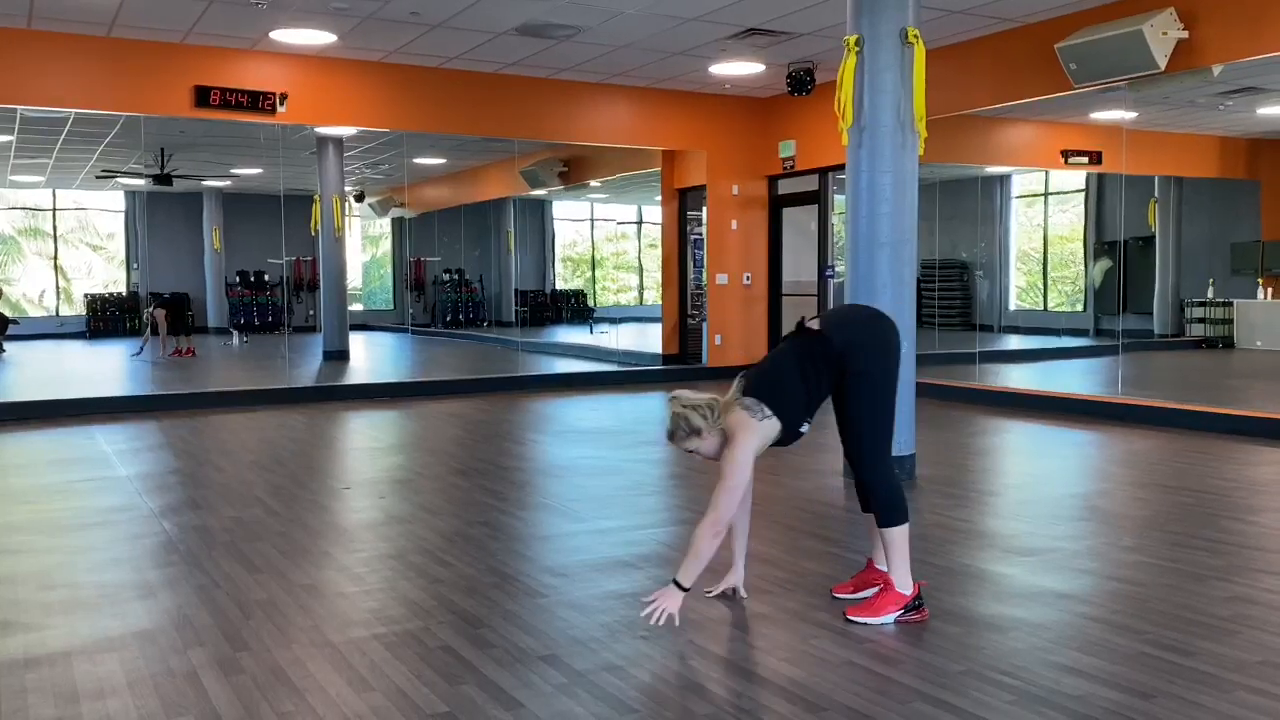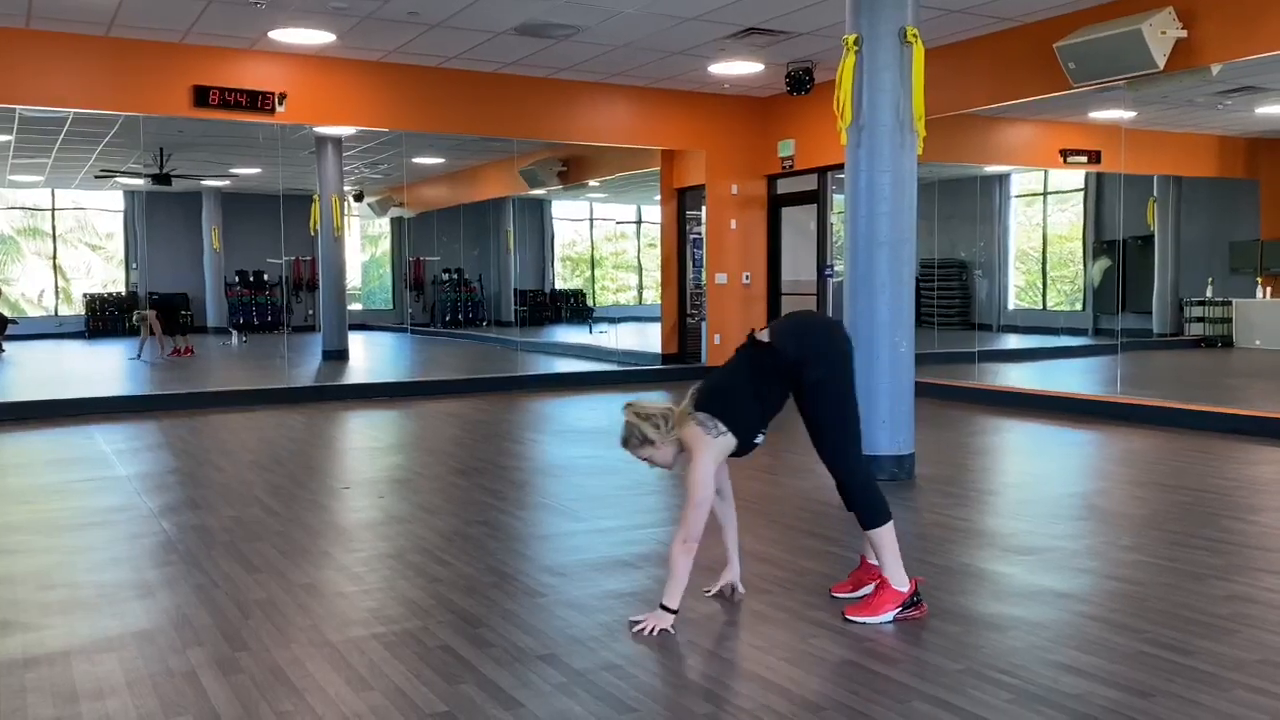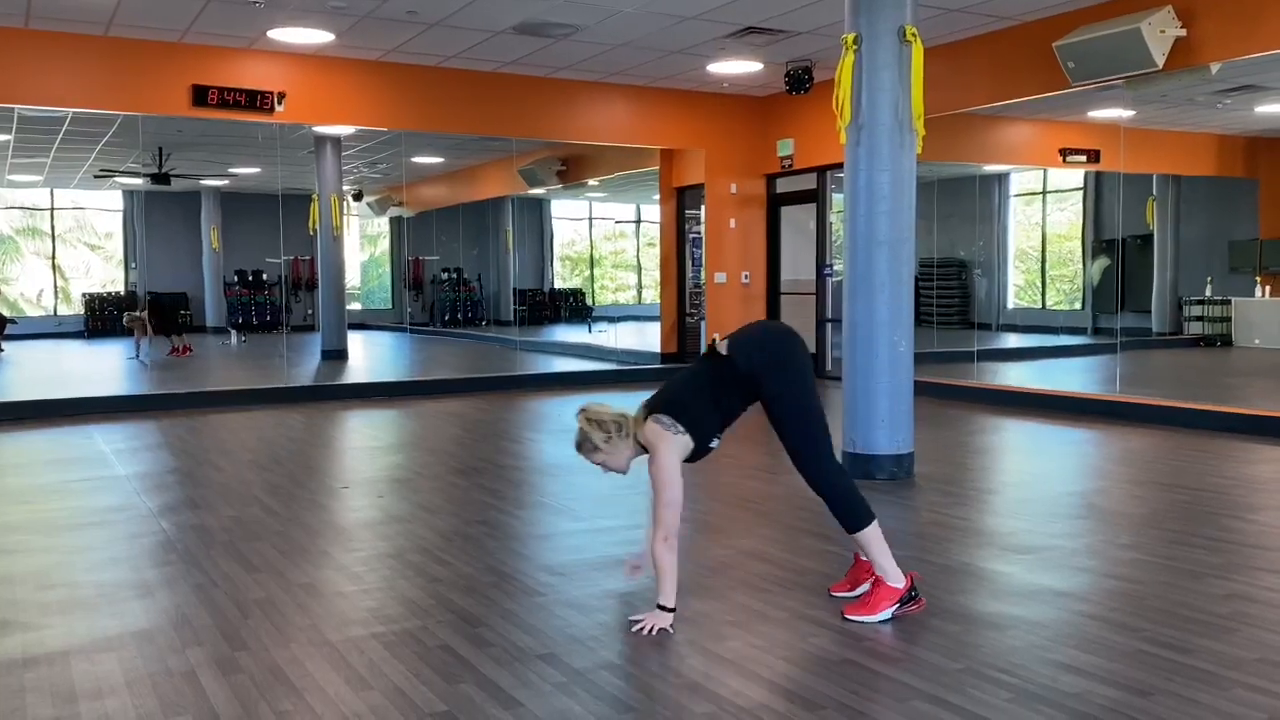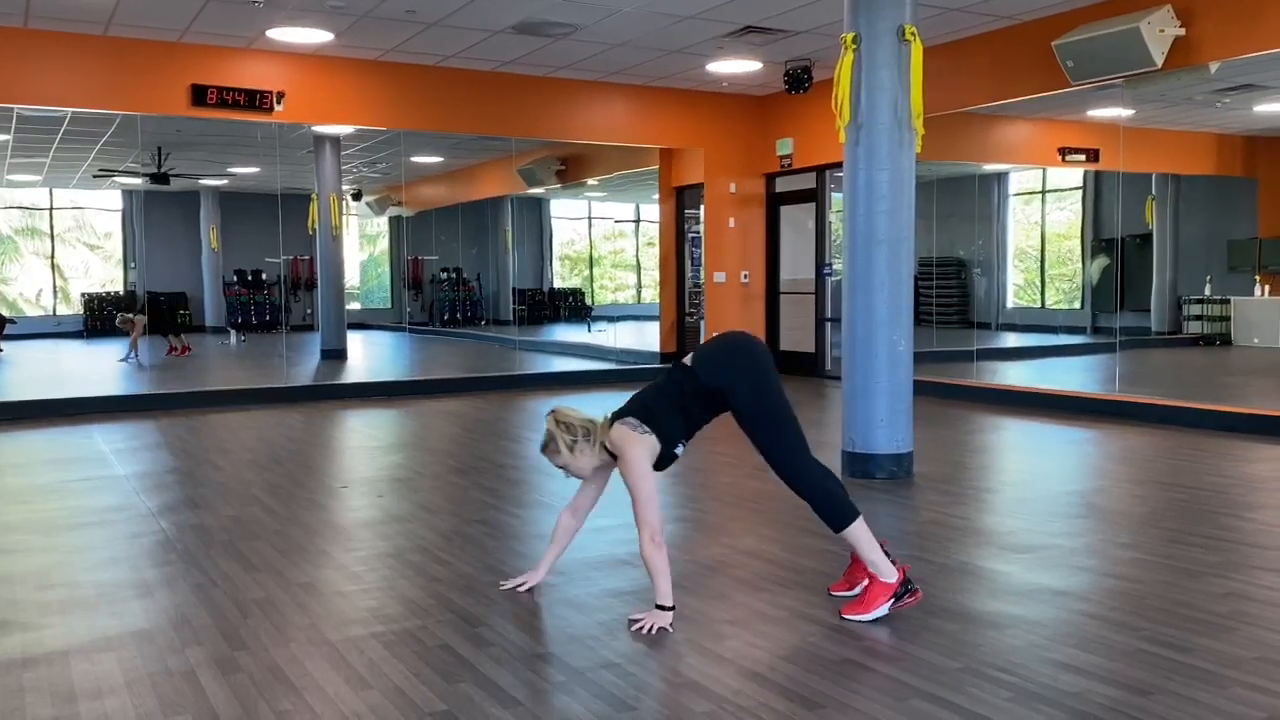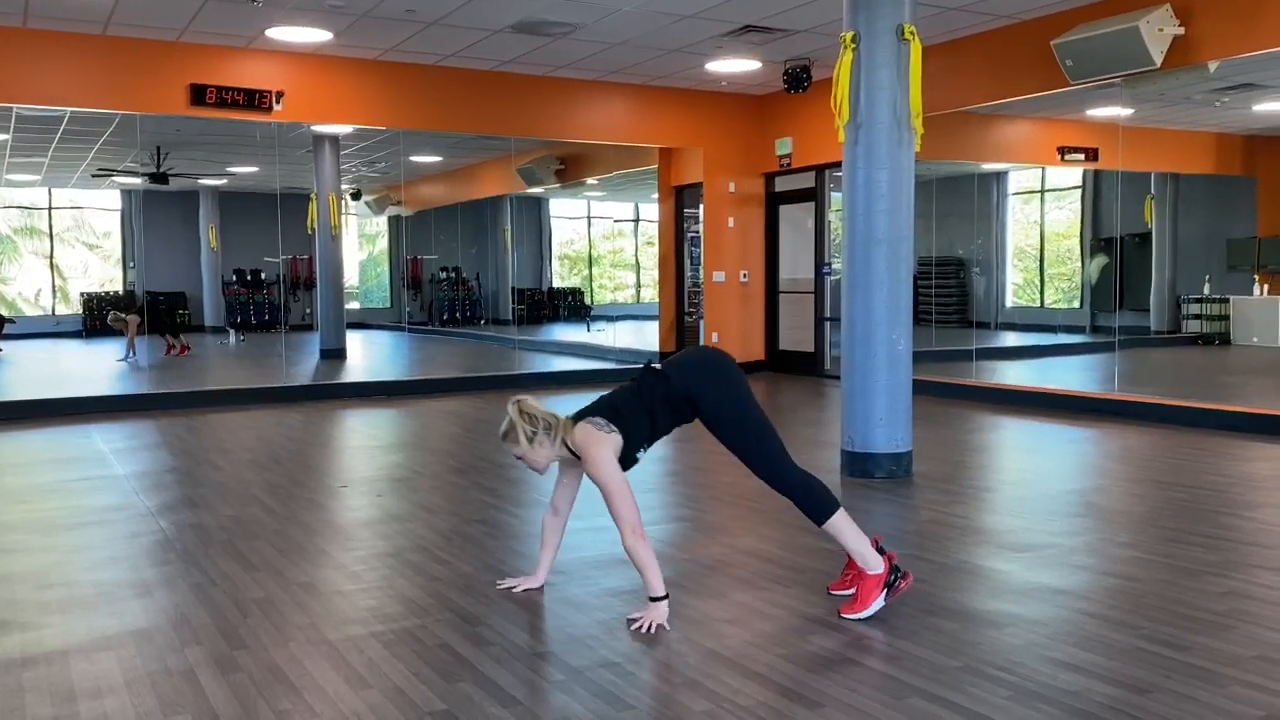
dt=0.2s
person 1, frame 1
left shoulder: (743, 433)
right shoulder: (728, 416)
left elbow: (714, 523)
right elbow: (738, 498)
left wrist: (677, 588)
right wrist: (737, 569)
left hip: (864, 339)
right hip: (839, 340)
left knee: (873, 463)
right knee: (861, 463)
left ankle: (904, 592)
right ankle: (880, 568)
person 1, frame 2
left shoulder: (699, 444)
right shoulder: (687, 423)
left elbow: (687, 538)
right elbow: (721, 491)
left wrist: (667, 608)
right wrist: (733, 566)
left hip: (812, 348)
right hip: (794, 343)
left knee: (846, 467)
right knee: (842, 464)
left ankle: (899, 588)
right ankle: (874, 566)
person 1, frame 3
left shoulder: (660, 443)
right shoulder: (644, 430)
left elbow: (666, 534)
right elbow: (670, 494)
left wrist: (666, 608)
right wrist: (653, 551)
left hip: (770, 356)
right hip: (758, 351)
left knee: (819, 469)
right knee: (818, 465)
left ankle: (895, 584)
right ankle: (868, 562)
person 1, frame 4
left shoulder: (629, 448)
right shoulder: (604, 443)
left elbow: (651, 536)
right elbow: (575, 510)
left wrist: (665, 607)
right wrist: (542, 570)
left hip: (736, 366)
right hip: (723, 365)
left knee: (798, 470)
right knee: (796, 469)
left ankle: (888, 579)
right ankle: (864, 557)
person 1, frame 5
left shoulder: (590, 446)
right shoulder: (570, 441)
left elbow: (633, 529)
right elbow: (557, 511)
left wrist: (659, 600)
right wrist: (540, 574)
left hip: (704, 380)
right hip: (690, 383)
left knee: (780, 471)
right knee: (777, 472)
left ankle: (877, 568)
right ankle: (864, 552)
